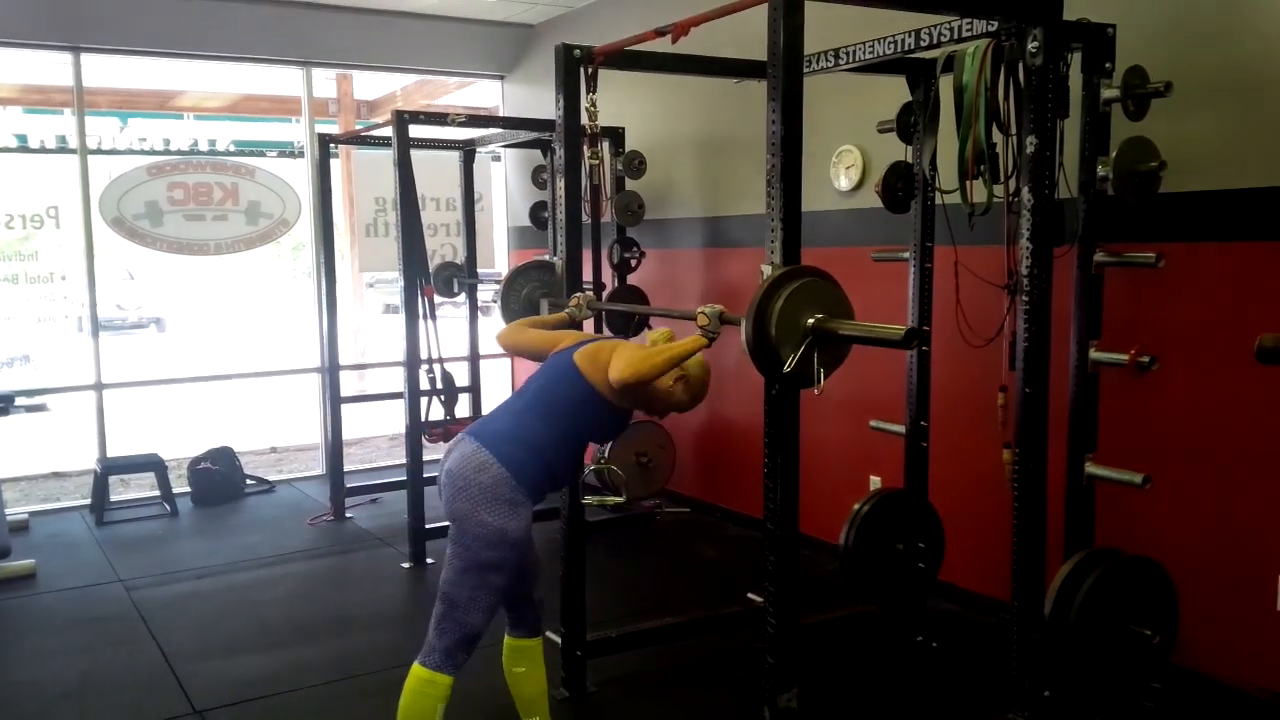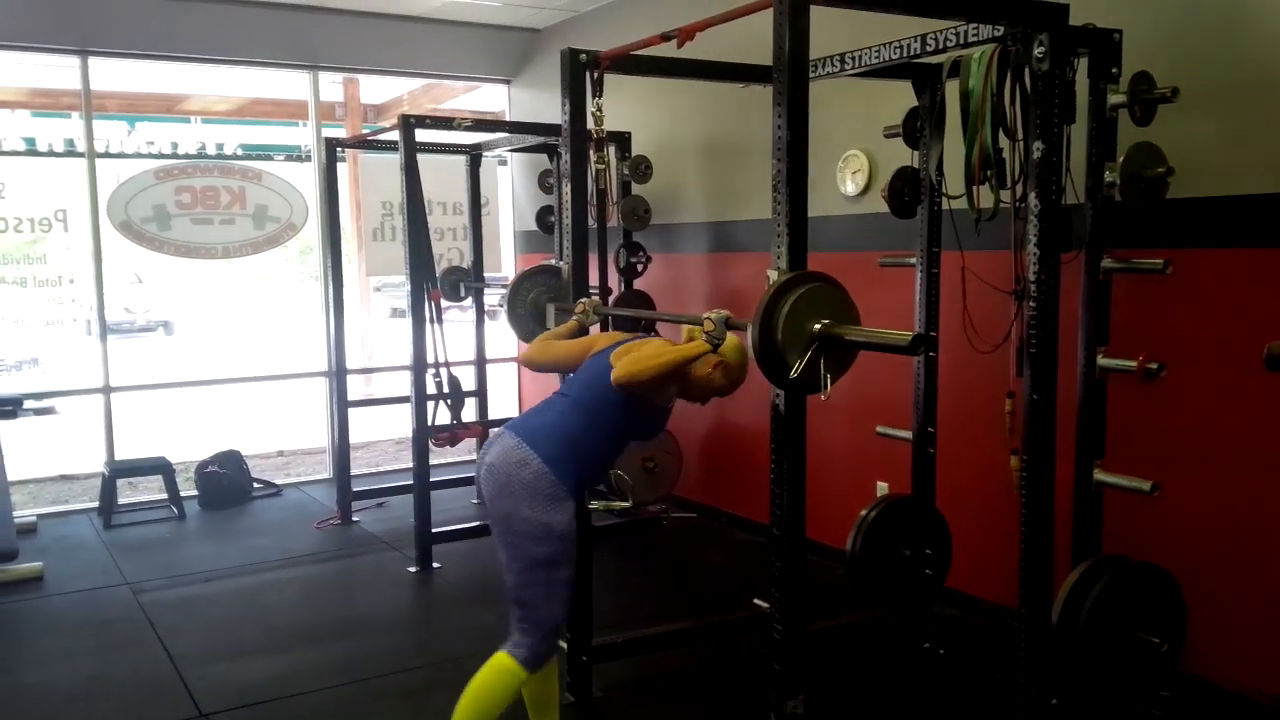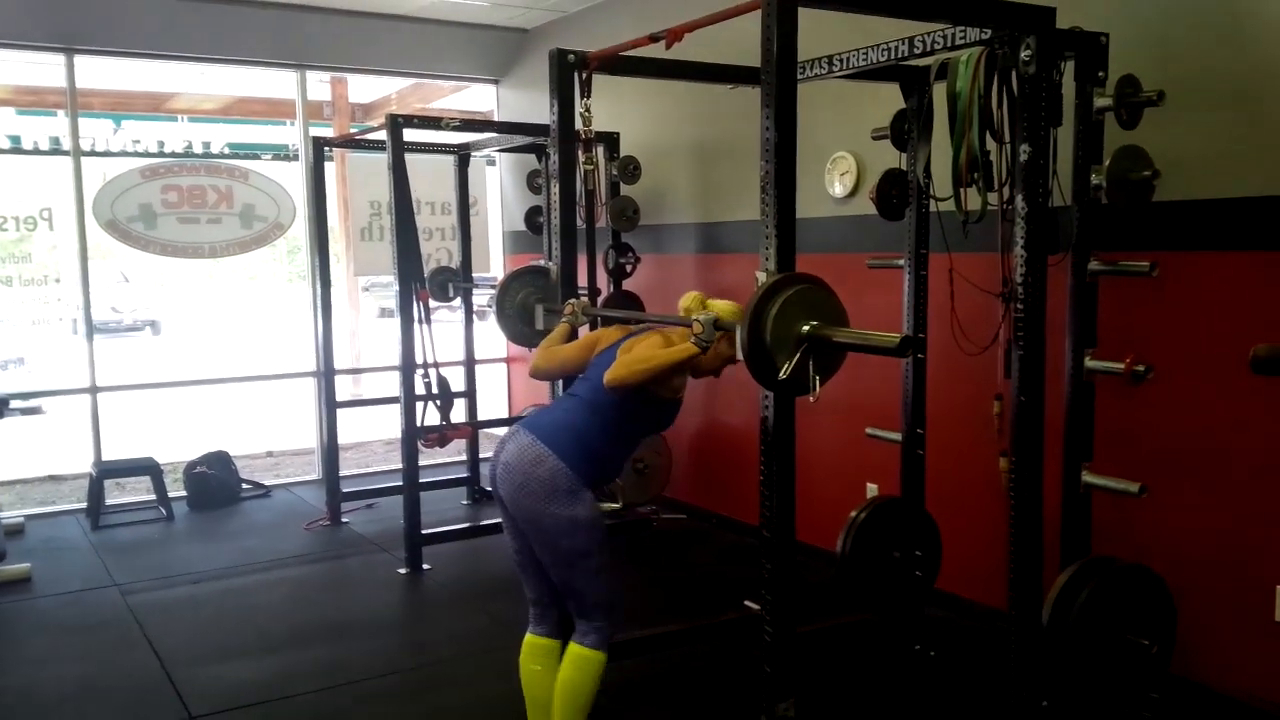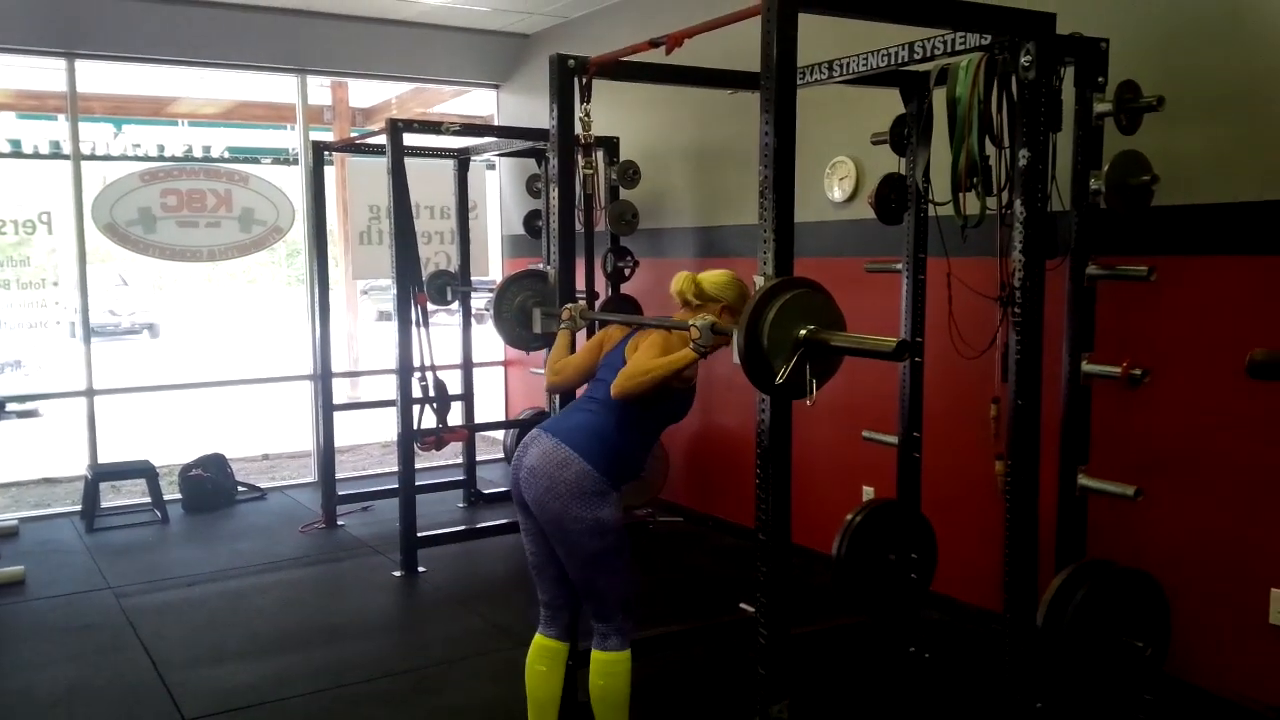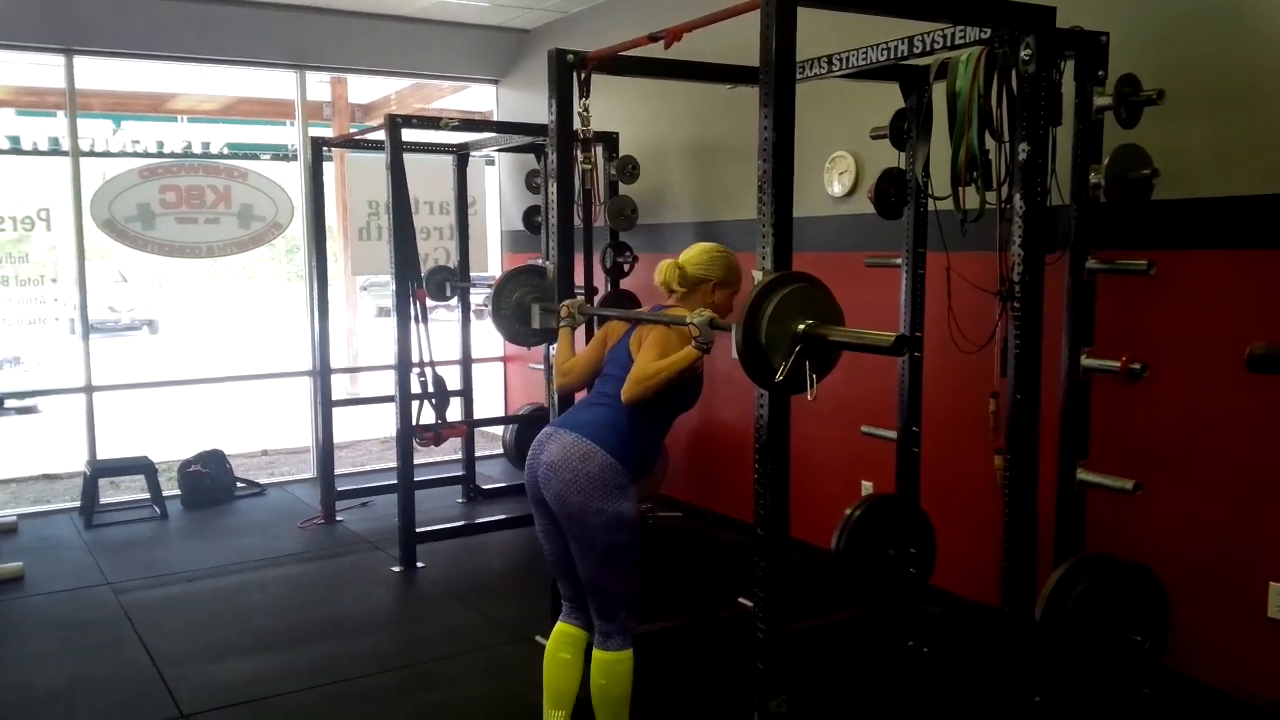
dt=0.2s
person 1, frame 1
left shoulder: (593, 342)
right shoulder: (635, 356)
left elbow: (509, 336)
right elbow: (622, 378)
left wrist: (569, 316)
right wrist: (699, 342)
left hip: (474, 463)
right hip: (491, 484)
left knee: (526, 616)
right knee: (452, 642)
person 1, frame 2
left shoulder: (627, 342)
right shoulder: (666, 358)
left elbow: (532, 353)
right elbow: (623, 377)
left wrist: (578, 323)
right wrist: (698, 347)
left hip: (503, 458)
right hip: (532, 480)
left knee: (539, 621)
right knee: (536, 640)
person 1, frame 3
left shoulder: (626, 331)
right shoulder: (670, 344)
left elbow: (540, 364)
right elbow: (617, 378)
left wrist: (568, 322)
right wrist: (691, 351)
left hip: (516, 456)
right hip: (550, 477)
left knee: (547, 616)
right knee: (593, 623)
person 1, frame 4
left shoulder: (630, 326)
right shoulder: (675, 340)
left elbow: (555, 377)
right elbow: (623, 388)
left wrist: (567, 327)
right wrist: (692, 355)
left hip: (532, 459)
right hip: (572, 479)
left knee: (556, 619)
right knee: (611, 626)
person 1, frame 5
left shoulder: (630, 320)
right shoulder: (678, 329)
left elbow: (564, 380)
right elbow: (634, 391)
left wrist: (568, 325)
right wrist: (697, 349)
left hip: (547, 454)
right hip: (590, 473)
left knee: (578, 608)
right knee: (613, 623)
